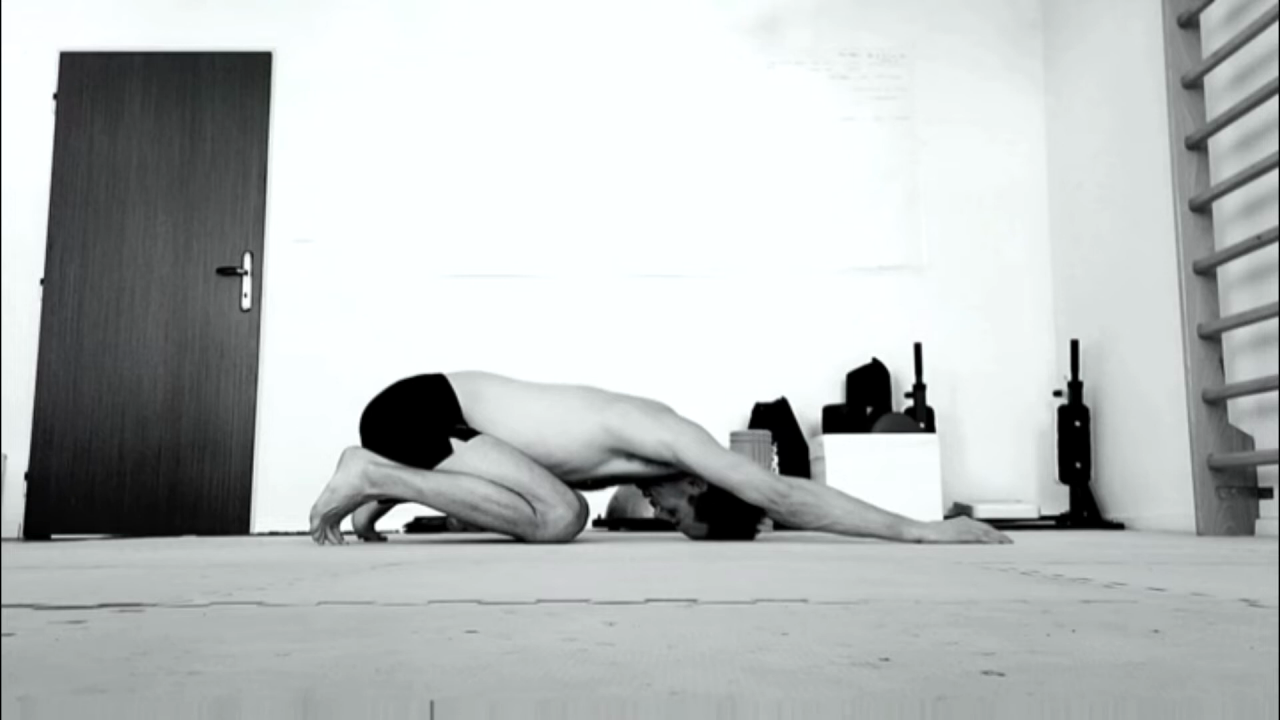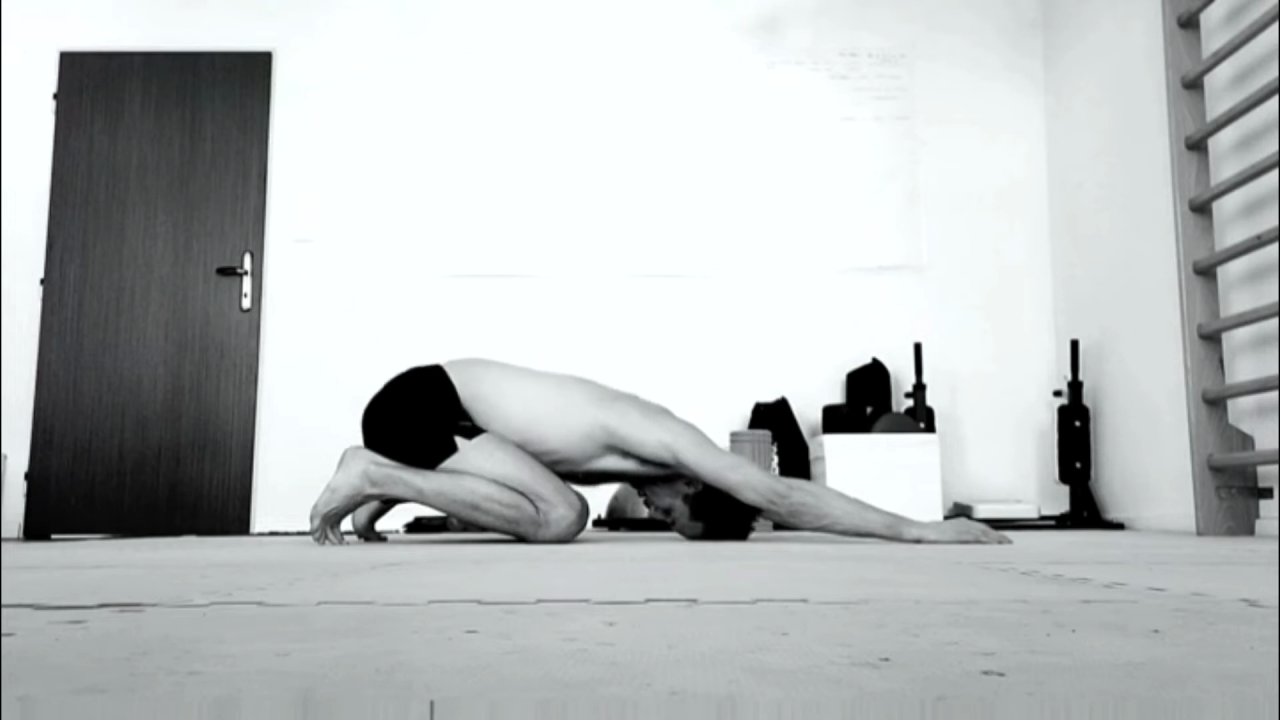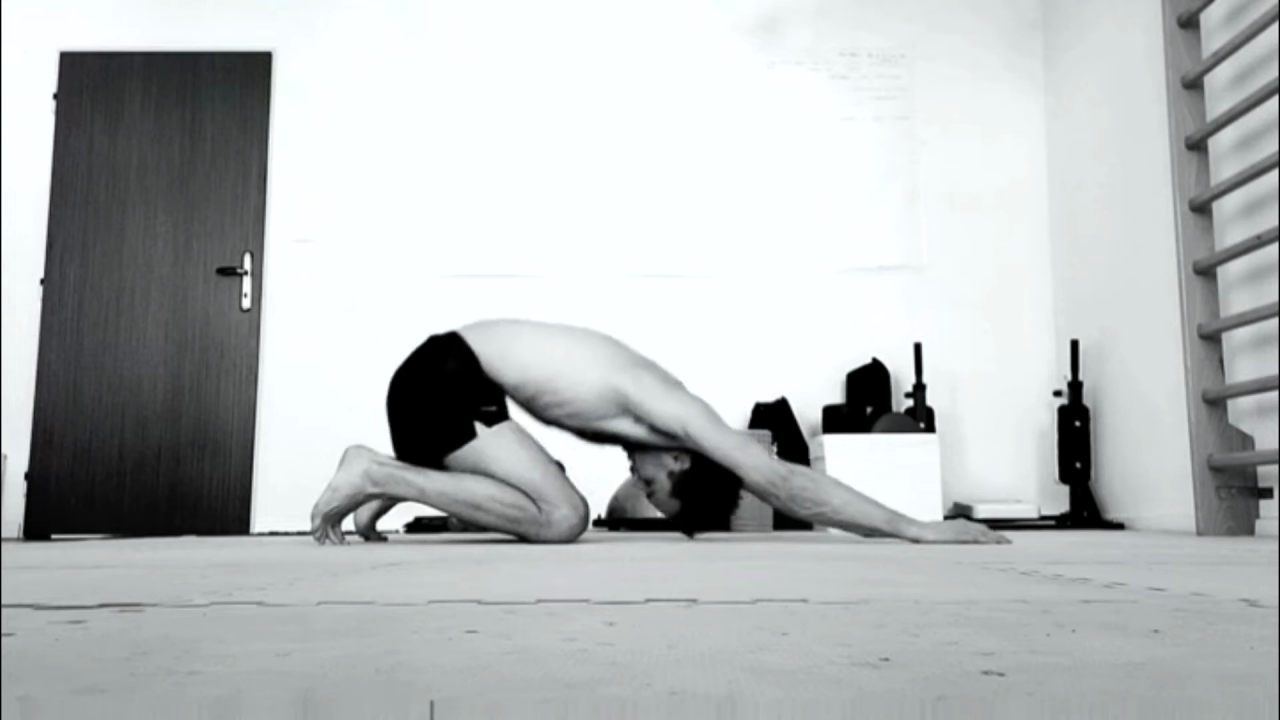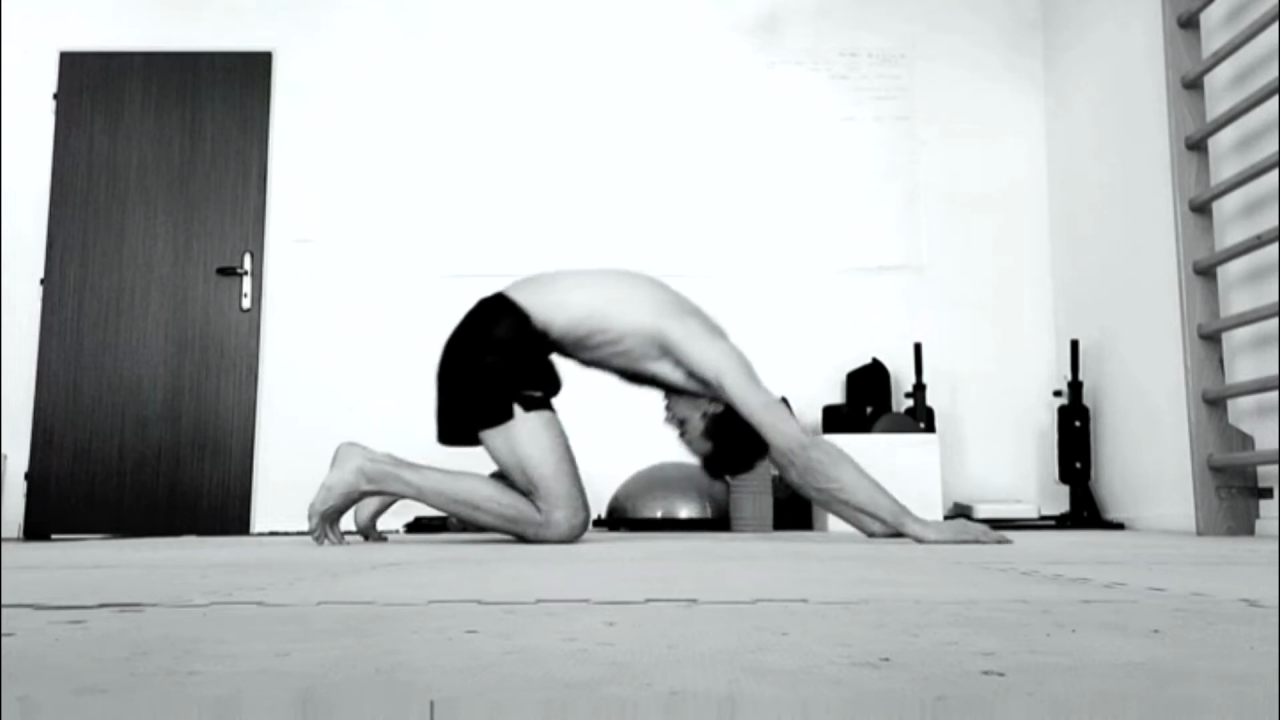
dt=0.3s
person 1, frame 1
left shoulder: (653, 433)
right shoulder: (669, 441)
left elbow: (779, 496)
right elbow: (783, 497)
left wrist: (907, 525)
right wrist: (916, 529)
left hip: (437, 405)
right hip: (416, 411)
left knee: (559, 508)
right knee: (555, 517)
left ankle: (386, 481)
right ankle: (374, 476)
person 1, frame 2
left shoulder: (647, 438)
right shoulder: (660, 442)
left elbow: (778, 495)
right elbow: (781, 497)
left wrist: (905, 528)
right wrist: (916, 530)
left hip: (435, 402)
right hip: (418, 406)
left knee: (553, 508)
right knee: (557, 518)
left ankle: (386, 483)
right ankle: (377, 478)
person 1, frame 3
left shoulder: (658, 412)
right shoulder: (674, 413)
left elbow: (778, 483)
right elbow: (784, 482)
left wrist: (892, 527)
right wrist: (912, 528)
left hip: (455, 372)
right hip: (444, 376)
left knee: (545, 510)
right knee: (560, 519)
left ankle: (386, 482)
right ankle: (376, 477)
person 1, frame 4
left shoulder: (696, 360)
right shoulder: (713, 359)
left elbow: (794, 458)
right elbow: (804, 453)
left wrist: (878, 527)
right wrist: (914, 526)
left hip: (502, 340)
right hip: (498, 341)
left knee: (547, 508)
right knee: (560, 523)
left ankle: (381, 479)
right ankle: (373, 473)
